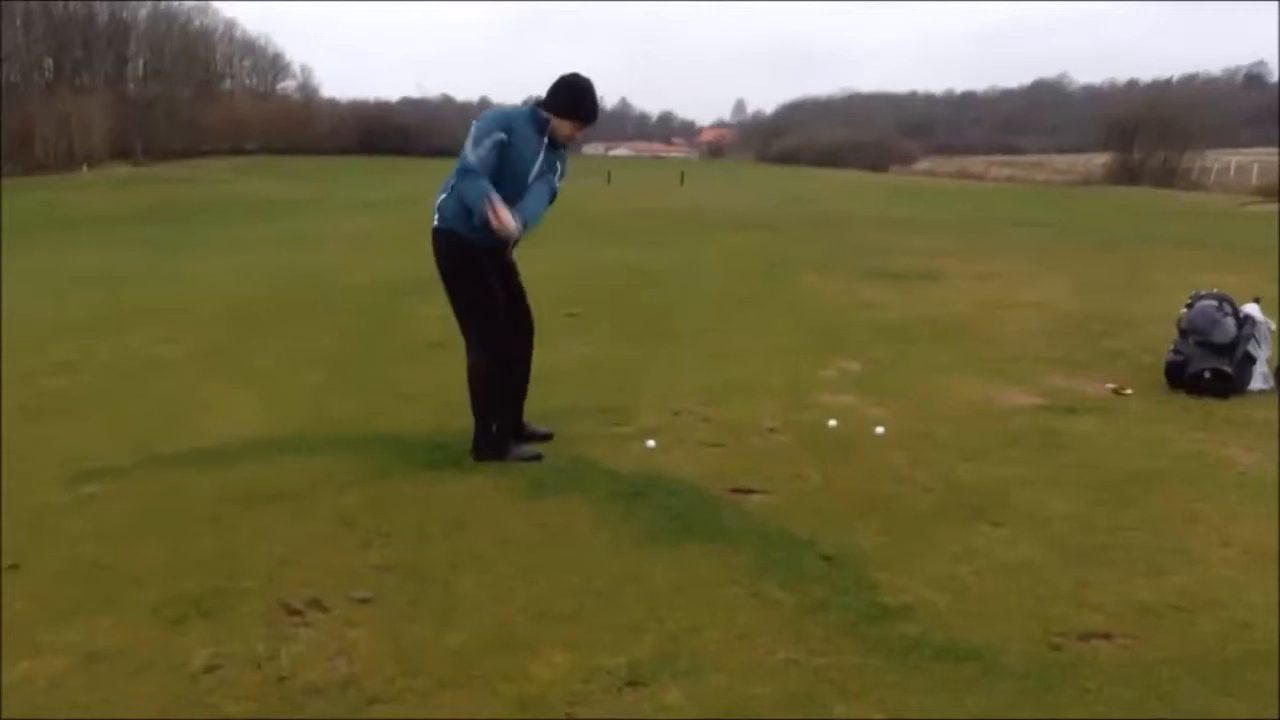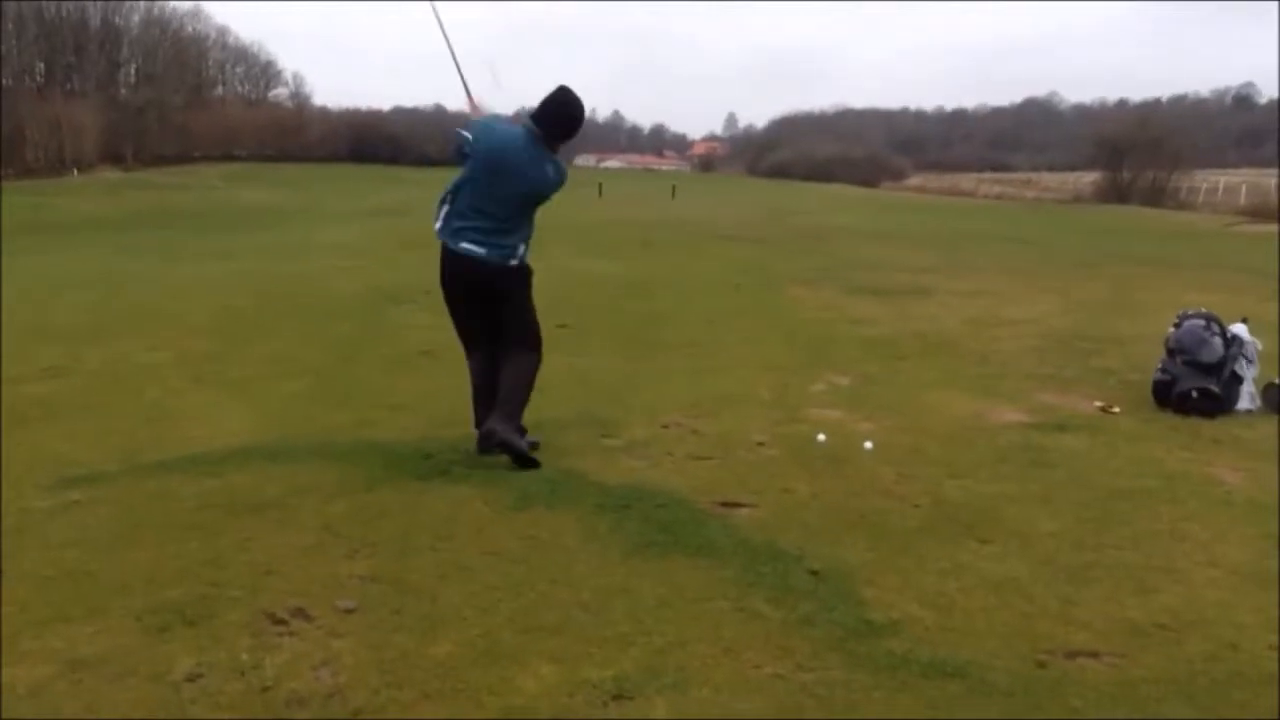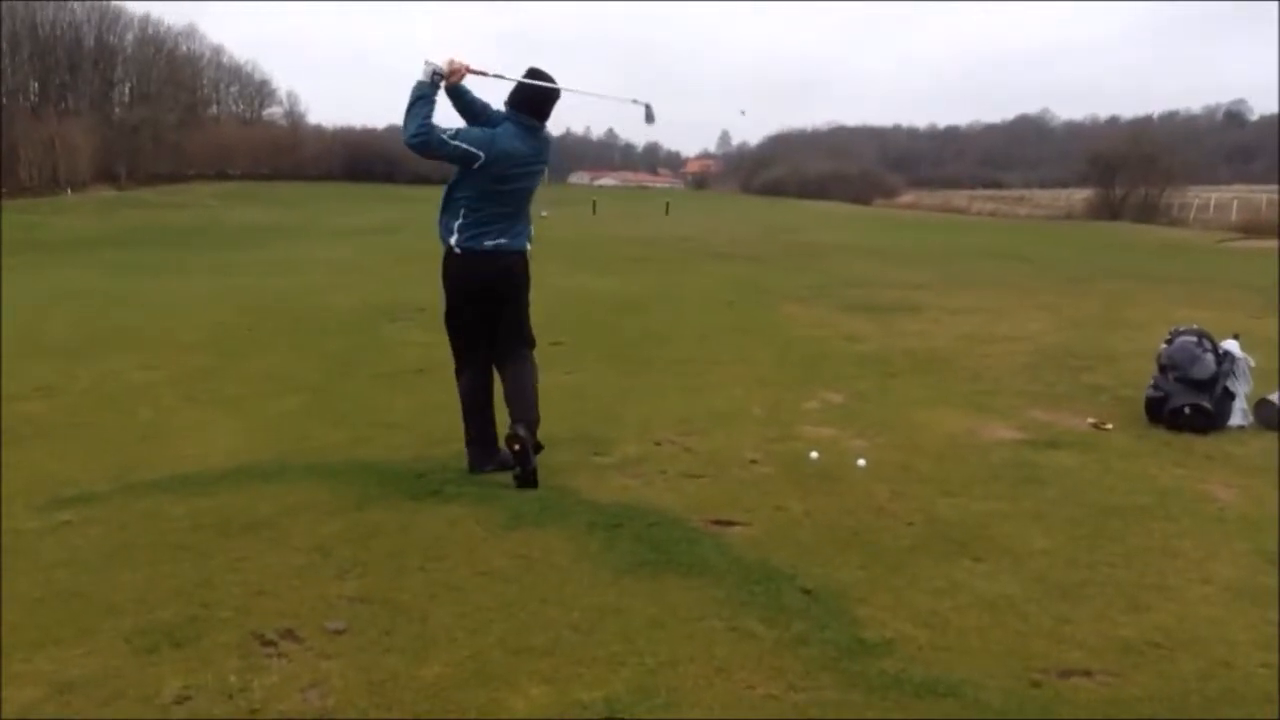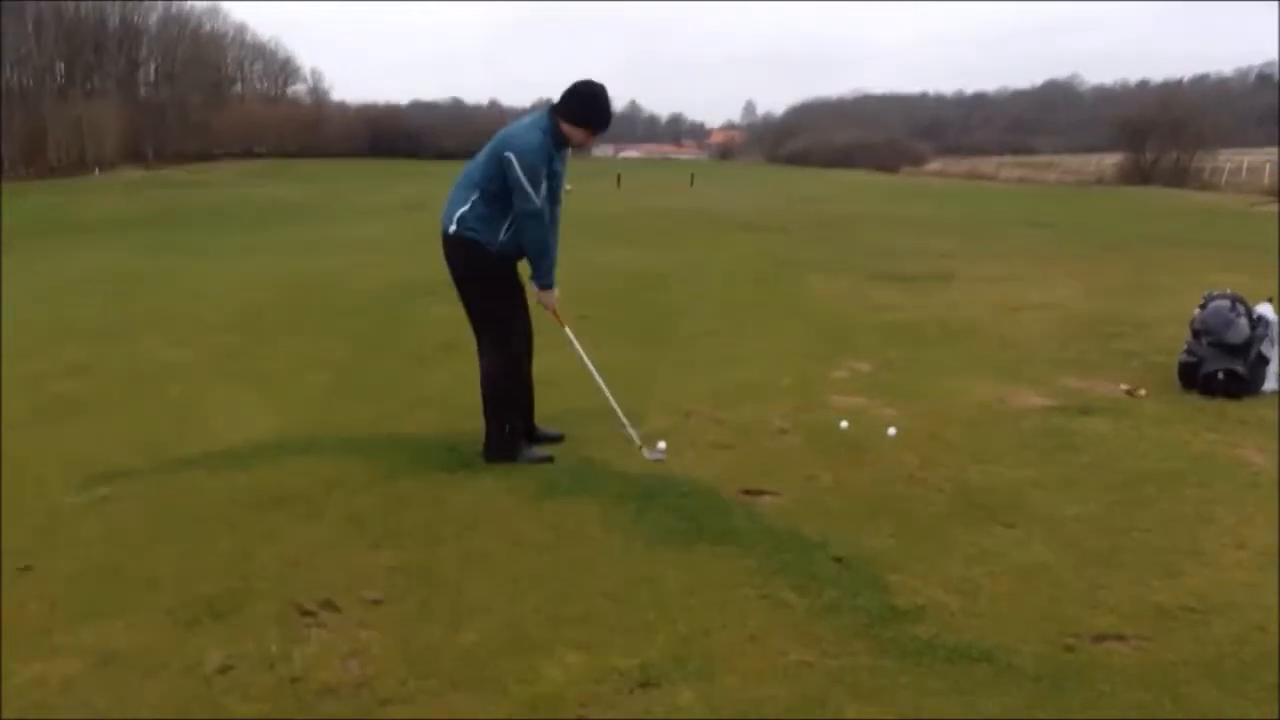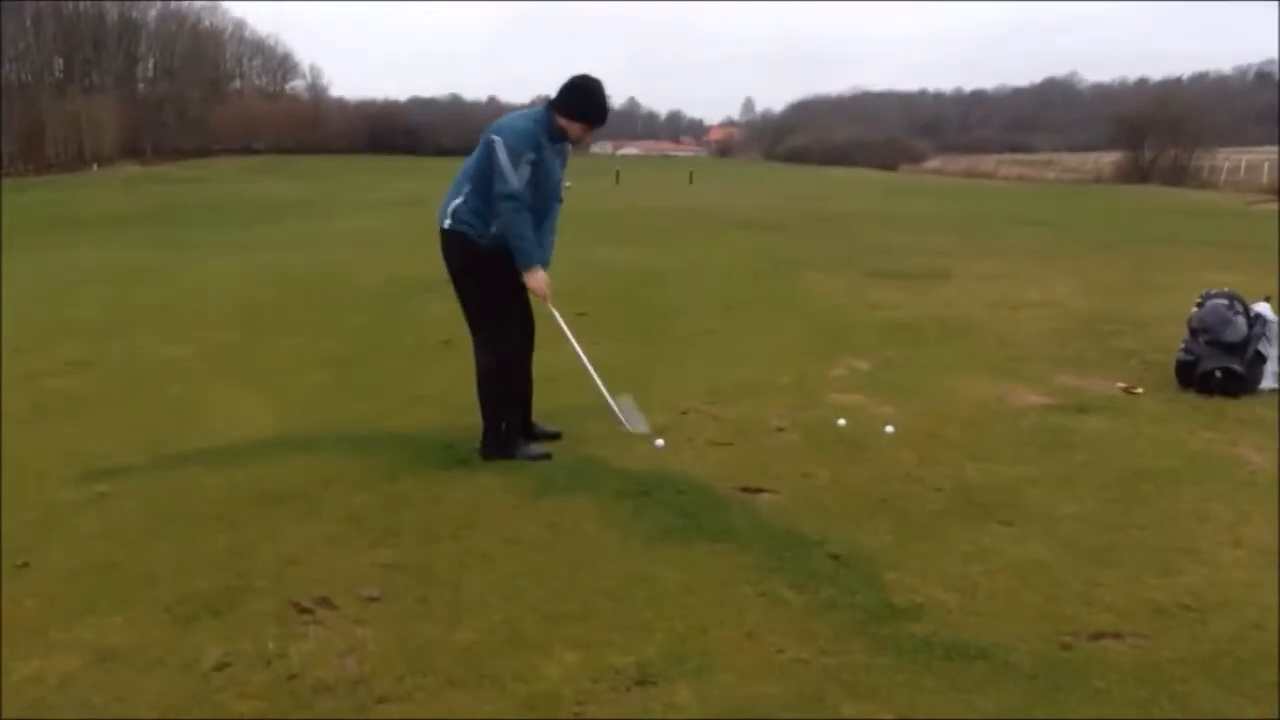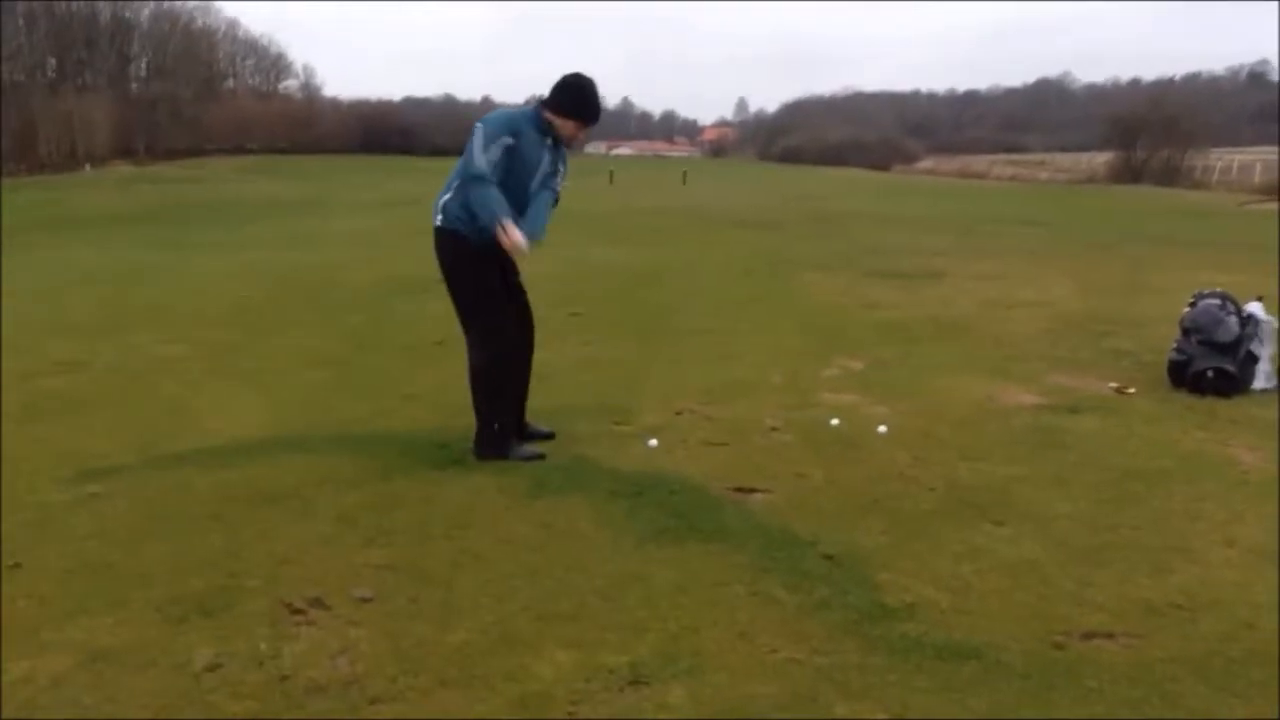
dt=0.7s
person 1, frame 1
left shoulder: (555, 154)
right shoulder: (500, 123)
left elbow: (541, 195)
right elbow: (470, 175)
left wrist: (517, 221)
right wrist: (490, 205)
left hip: (493, 246)
right hip: (459, 237)
left knee: (517, 332)
right knee: (489, 338)
left ankle: (509, 423)
right ankle: (491, 440)
person 1, frame 2
left shoulder: (493, 134)
right shoulder: (552, 174)
left elbow: (473, 132)
left wrist: (479, 115)
left hip: (455, 255)
right hip: (504, 266)
left knee: (480, 345)
right knee: (522, 348)
left ankle: (490, 426)
right ankle: (503, 423)
person 1, frame 3
left shoulder: (491, 145)
right shoulder: (538, 143)
left elbow: (418, 136)
left wrist: (431, 81)
right wrist: (455, 87)
left hip: (467, 261)
right hip: (512, 261)
left knee: (473, 359)
right knee: (517, 350)
left ankle: (484, 451)
right ankle: (524, 429)
person 1, frame 4
left shoulder: (552, 143)
right shoulder: (528, 145)
left elbow: (549, 212)
right elbow: (532, 217)
left wrist: (546, 275)
right wrist: (545, 282)
left hip: (495, 245)
right hip: (472, 241)
left knee: (517, 337)
right knee: (501, 342)
left ankle: (521, 426)
right ankle: (502, 441)
person 1, frame 5
left shoulder: (557, 145)
right shoulder: (516, 133)
left elbow: (549, 207)
right elbow: (510, 202)
left wrist: (541, 263)
right wrist: (530, 266)
left hip: (497, 243)
right hip: (468, 238)
left knee: (520, 332)
right knee: (497, 337)
left ankle: (519, 422)
right ankle: (499, 438)
person 1, frame 6
left shoulder: (556, 153)
right shoulder: (502, 125)
left elbow: (544, 198)
right elbow: (479, 182)
left wrist: (524, 235)
right wrist: (504, 225)
left hip: (495, 243)
right hip: (461, 236)
left knee: (519, 330)
right knee: (490, 336)
left ankle: (512, 422)
right ankle: (493, 438)
